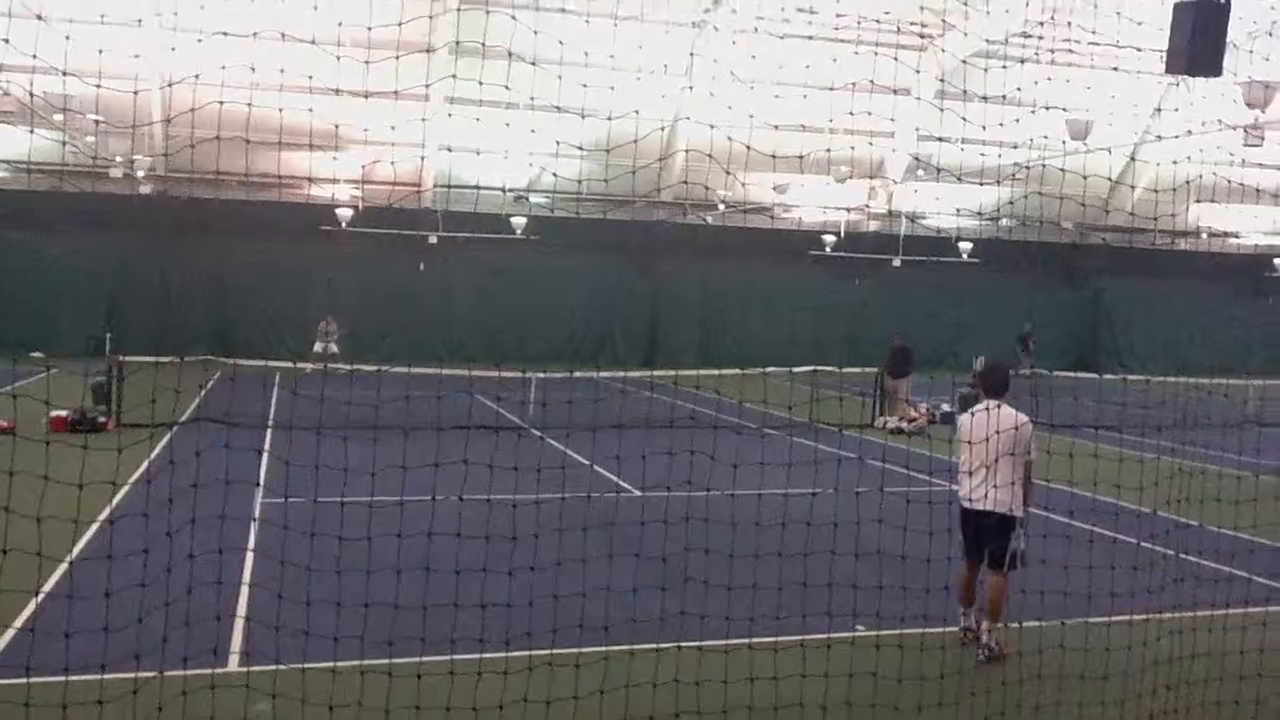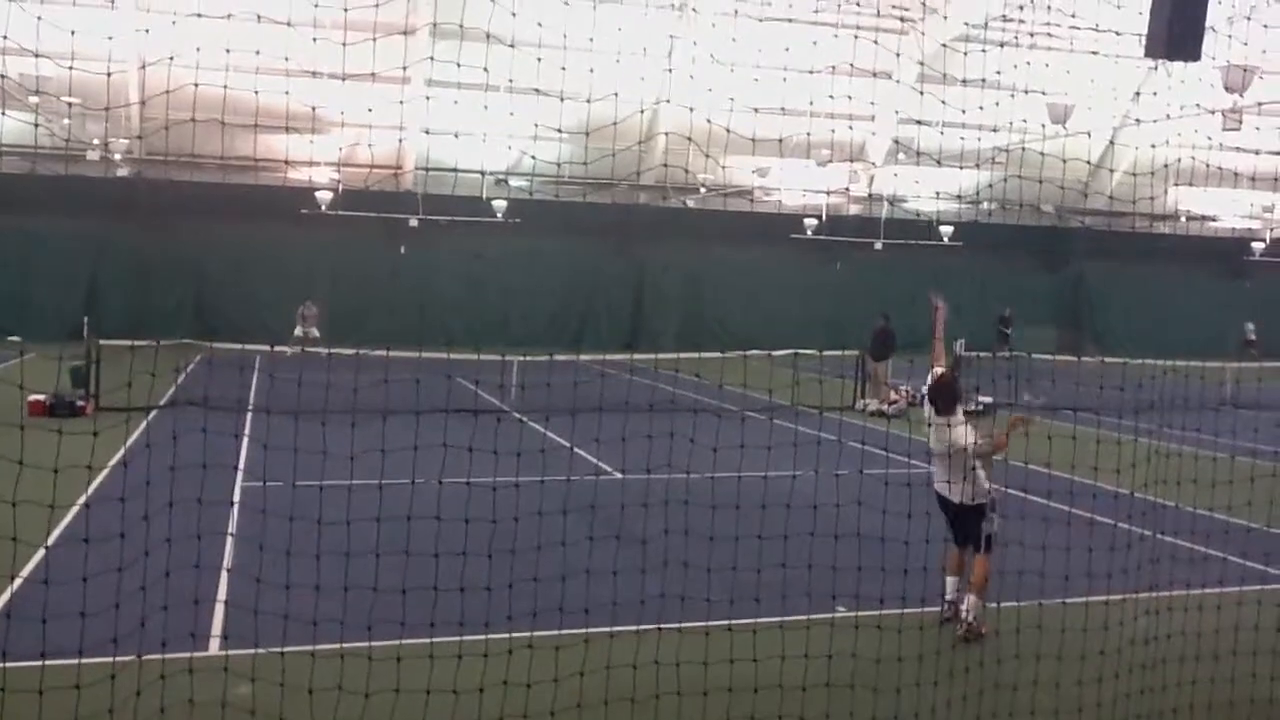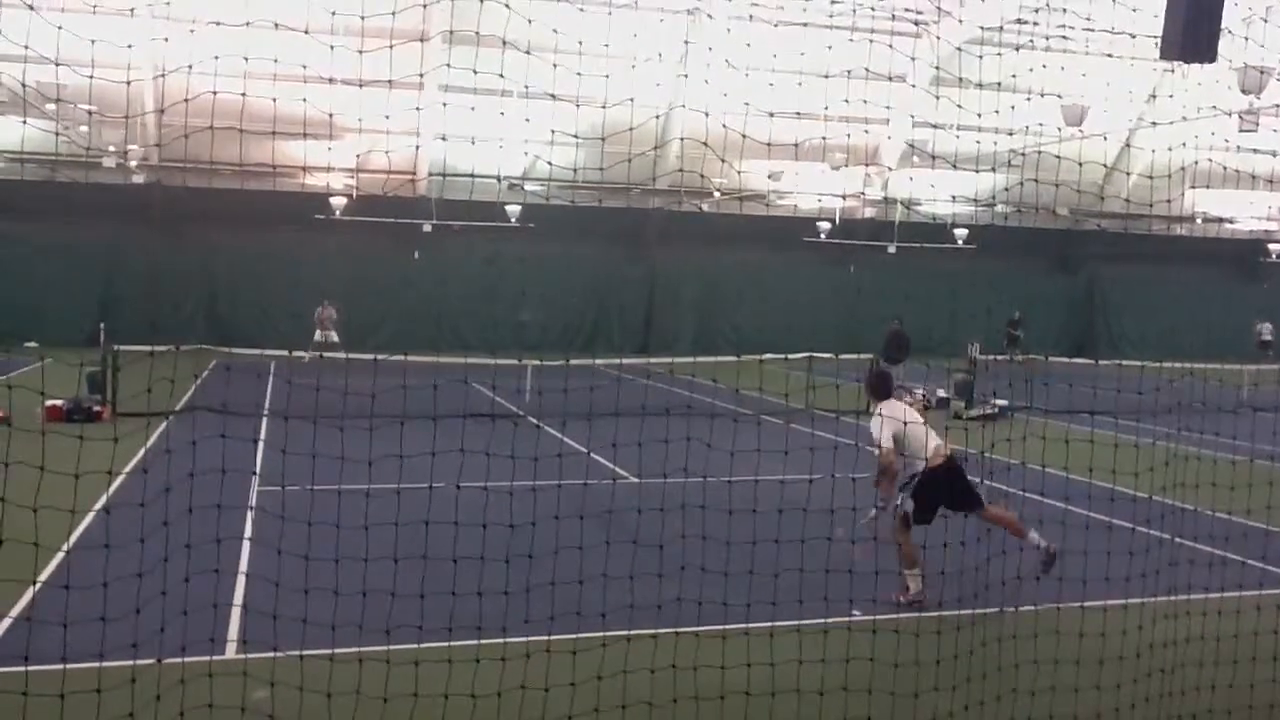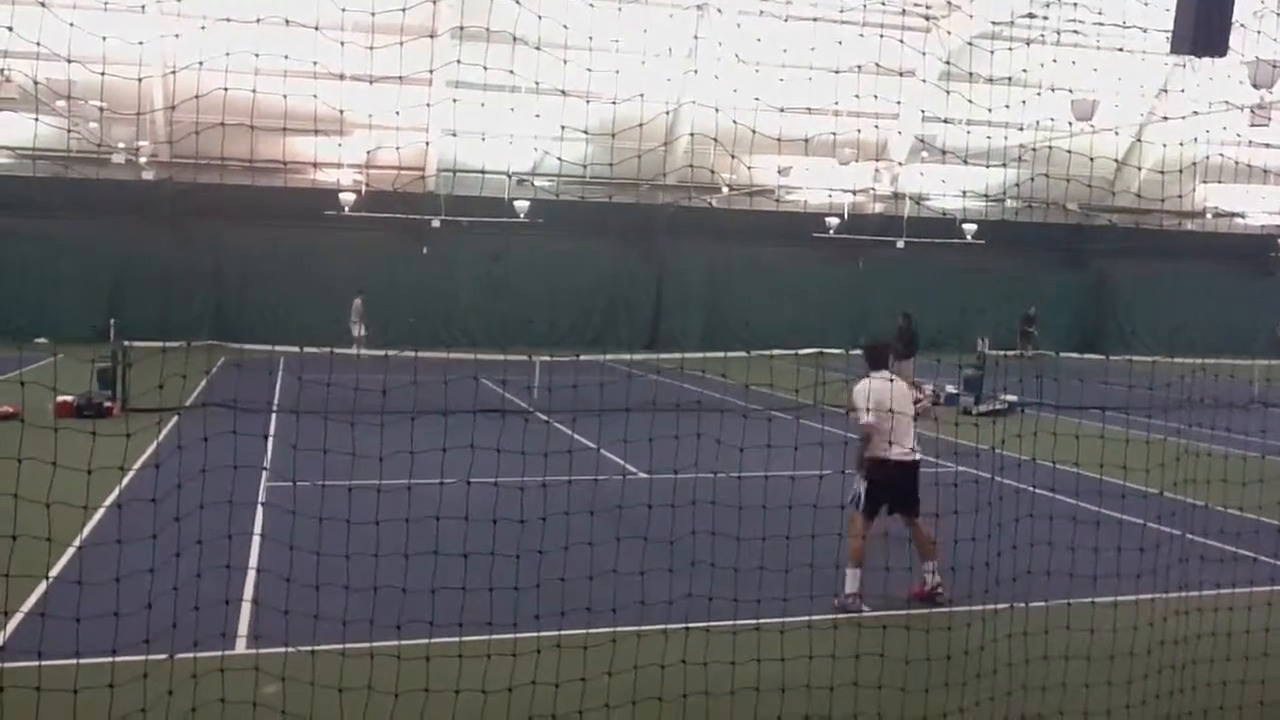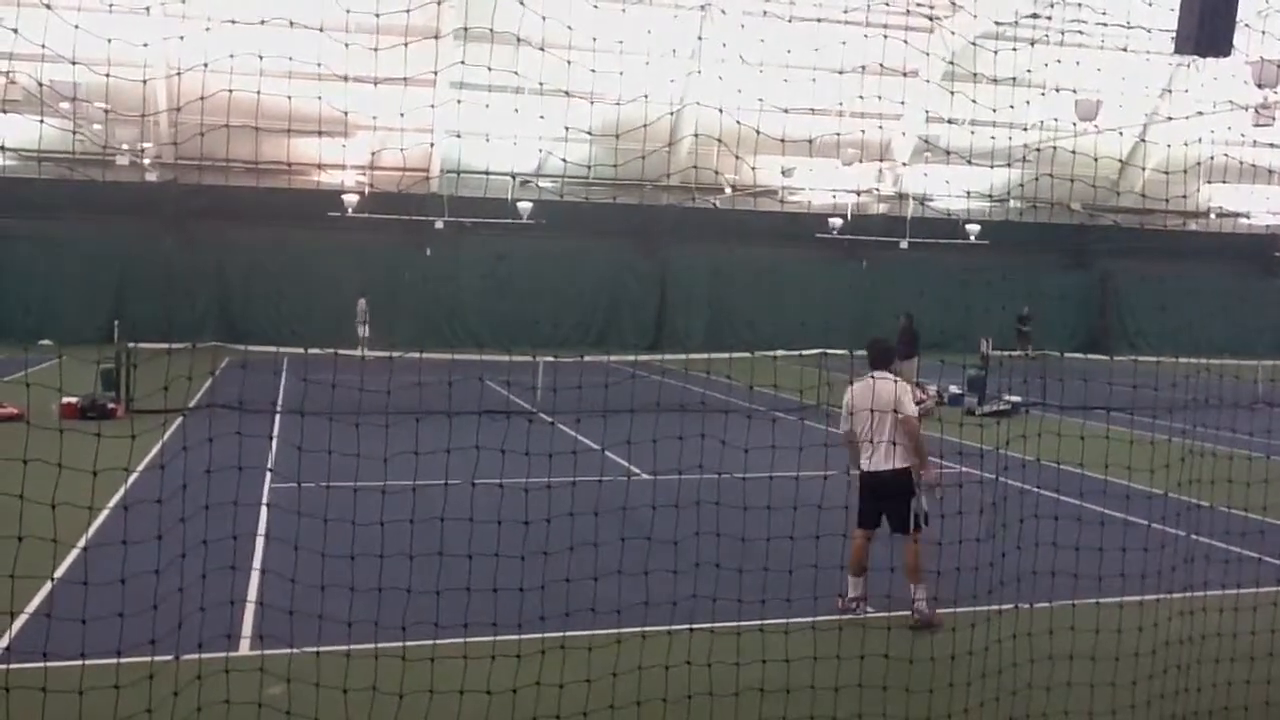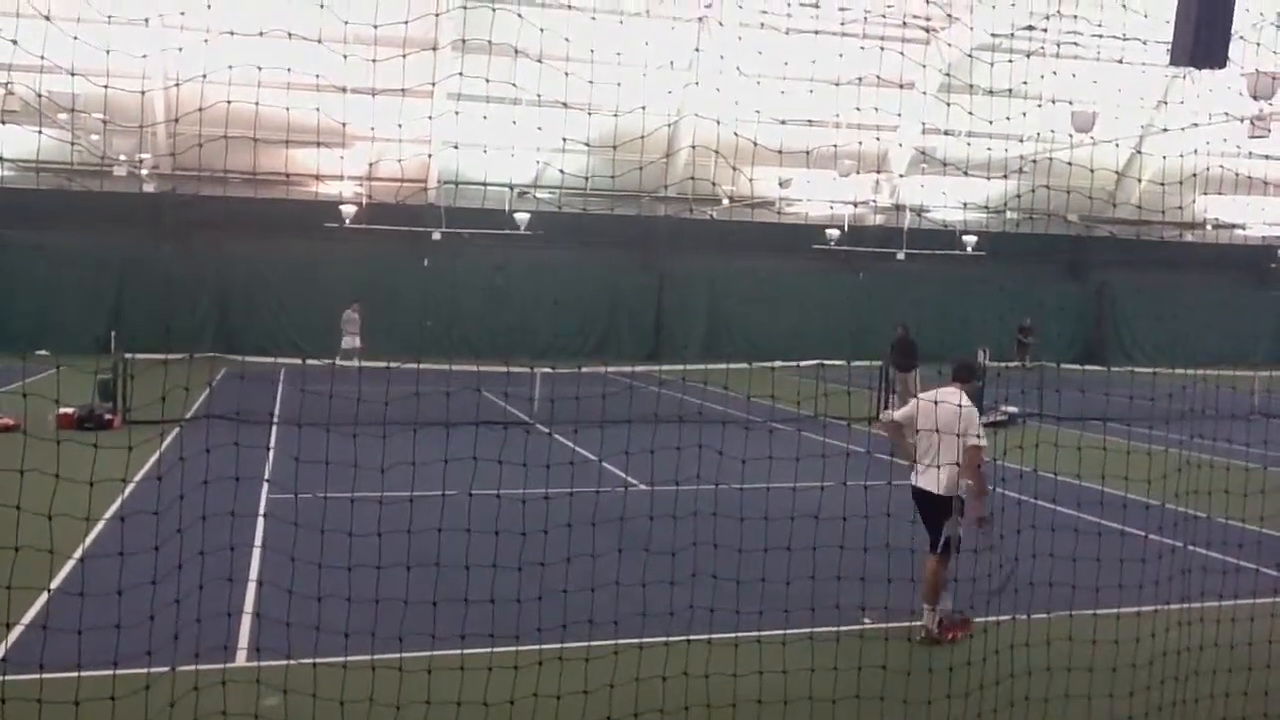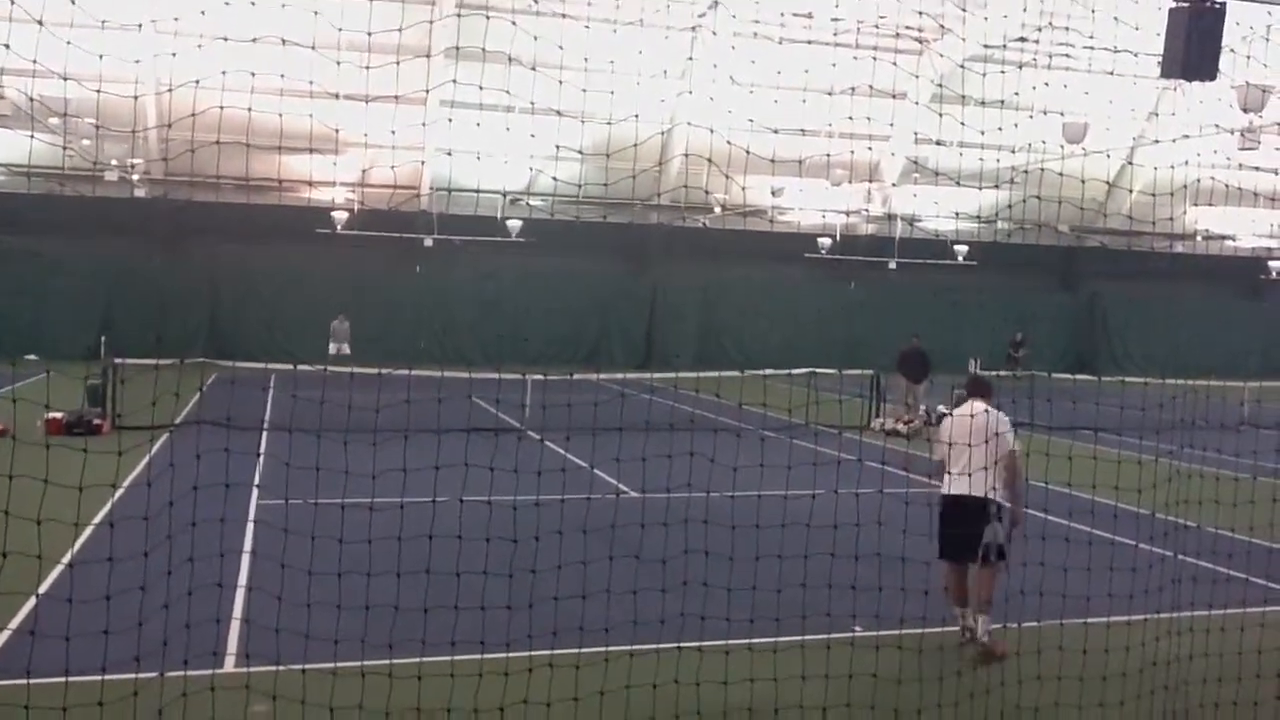
dt=0.7s
person 1, frame 1
left shoulder: (965, 419)
right shoulder: (1021, 423)
right elbow: (1026, 472)
right wrist: (1023, 507)
left hip: (970, 504)
right hip: (1004, 507)
left knee: (970, 565)
right knee: (998, 573)
left ankle: (967, 623)
right ankle: (989, 640)
person 1, frame 2
left shoulder: (932, 404)
right shoulder: (958, 430)
left elbow: (939, 356)
right elbow: (986, 452)
left wrist: (940, 316)
right wrist: (1012, 426)
left hip: (945, 491)
right hip: (973, 497)
left knee: (959, 546)
right knee: (981, 555)
left ankle: (950, 602)
right ankle: (968, 619)
person 1, frame 3
left shoulder: (879, 418)
right shoulder: (901, 407)
left elbow: (888, 463)
left wrist: (882, 490)
left hip: (928, 475)
right hip: (950, 464)
left knee: (901, 530)
right knee: (985, 510)
left ankle: (914, 590)
right ankle: (1041, 545)
person 1, frame 4
left shoulder: (863, 387)
right shoulder: (902, 386)
left elbow: (866, 428)
left wrist: (860, 458)
left hip: (879, 462)
right hip: (909, 462)
left knee: (859, 524)
right knee: (913, 521)
left ankle: (852, 594)
right ankle: (933, 583)
person 1, frame 5
left shoulder: (852, 391)
right shoulder: (900, 387)
left elbow: (849, 438)
right elbow: (911, 430)
right wrist: (924, 466)
left hip: (869, 472)
right hip: (900, 472)
left knee: (863, 533)
right knee: (911, 537)
left ankle: (854, 597)
right ankle: (920, 606)
person 1, frame 6
left shoulder: (924, 399)
right shoulder: (968, 410)
left elbow: (889, 422)
right elbow: (974, 460)
left wrist: (910, 445)
right wrist: (980, 500)
left hip: (920, 485)
right hip: (947, 491)
left knee: (939, 551)
right knee: (938, 555)
left ankle: (938, 616)
right ankle: (929, 626)
person 1, frame 7
left shoulder: (948, 420)
right shoulder: (998, 418)
right elbow: (1012, 466)
right wrist: (1016, 504)
left hip: (950, 497)
right hip: (984, 500)
left knee: (956, 564)
right knee: (987, 566)
left ankle: (967, 625)
right ankle: (984, 636)
